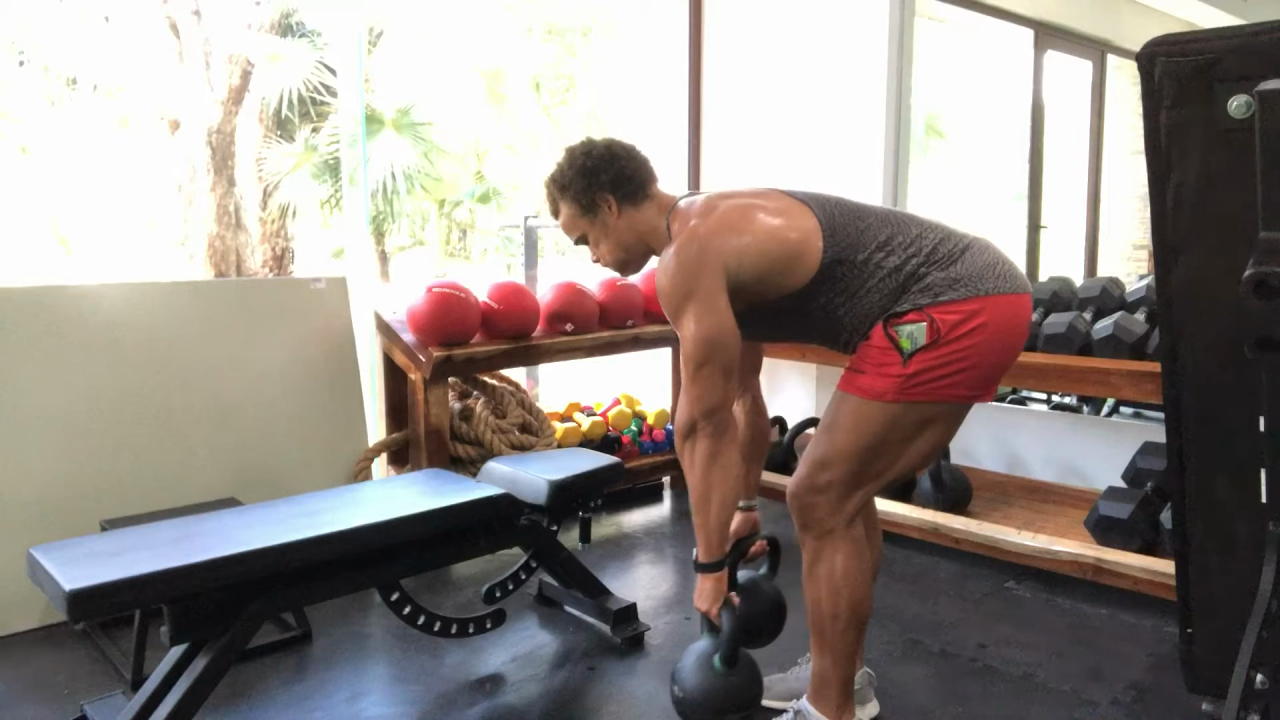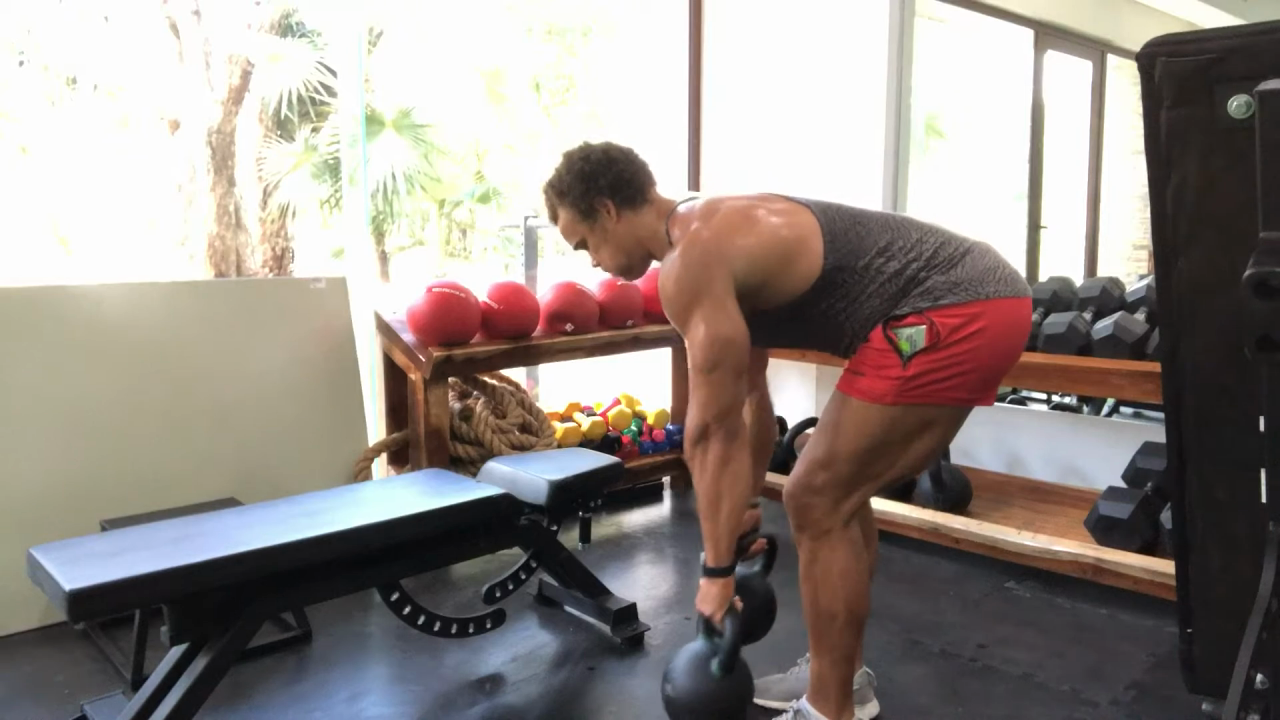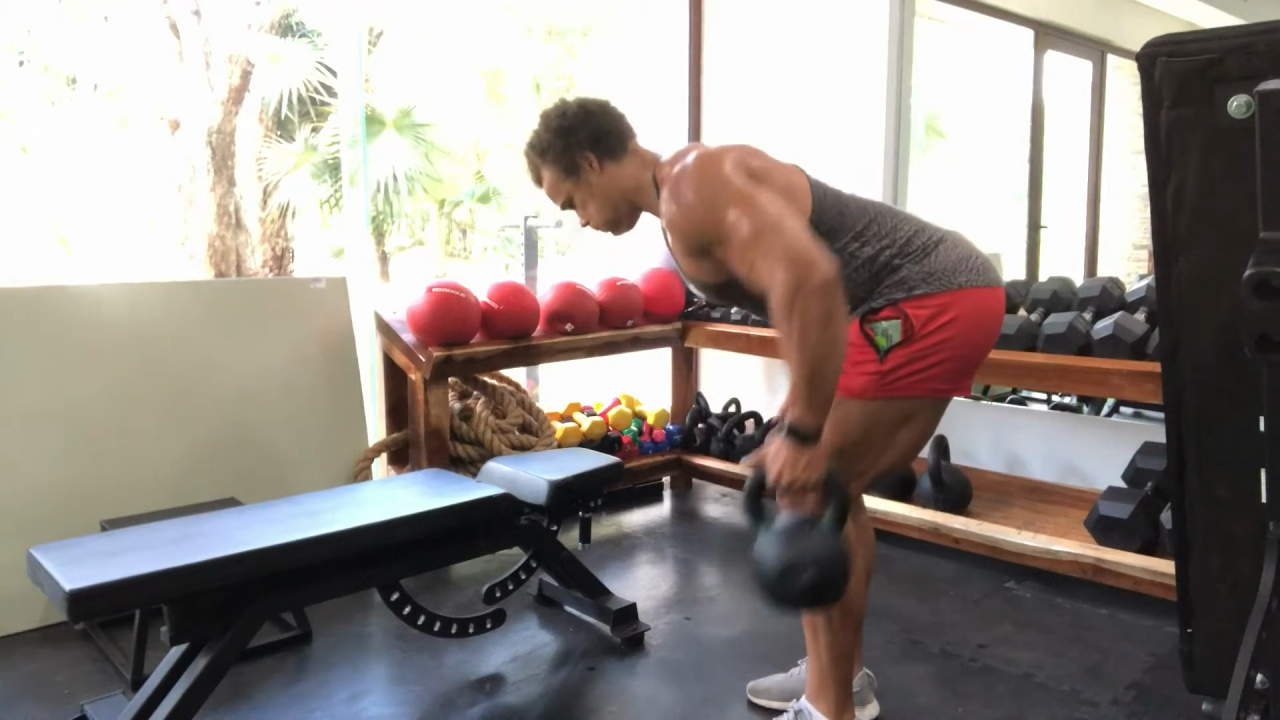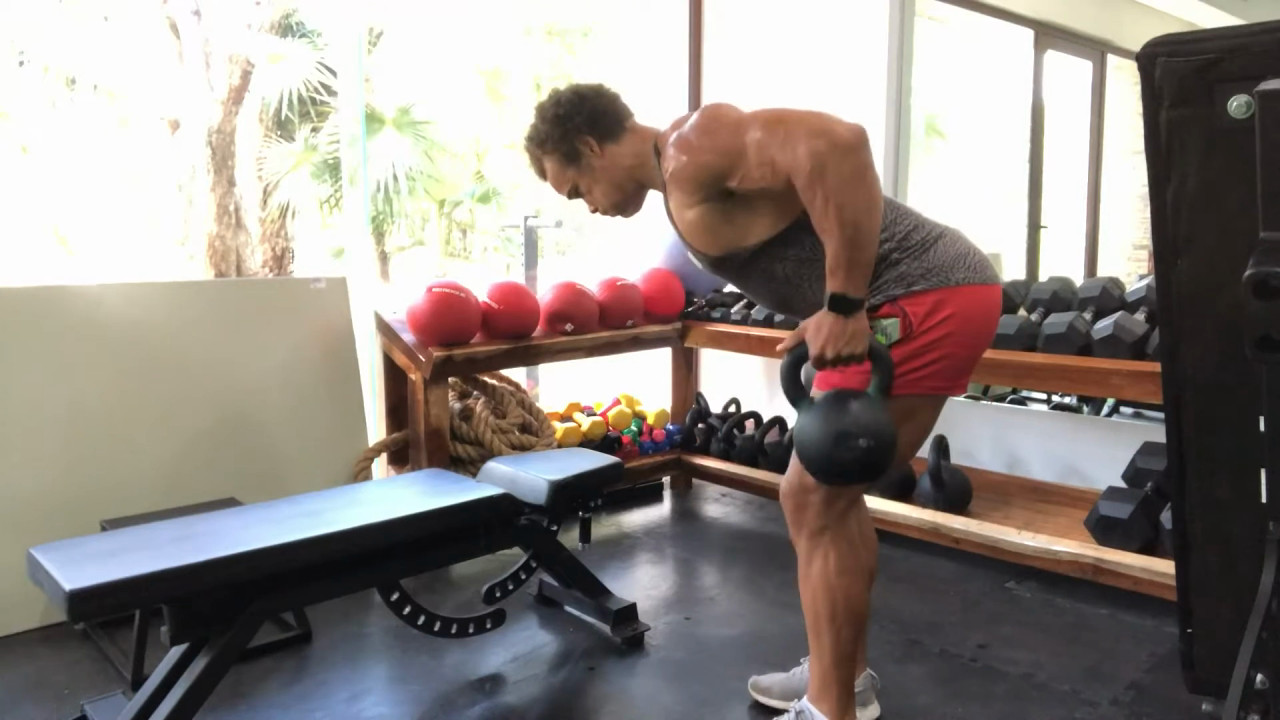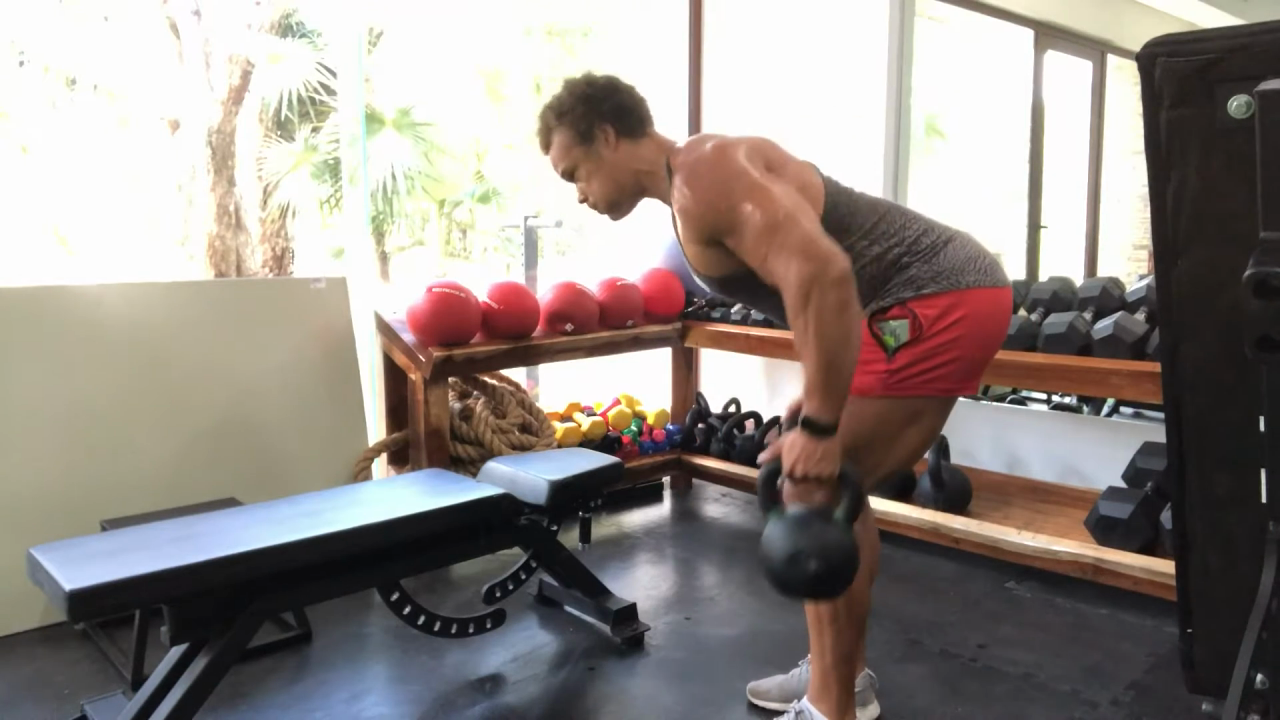
dt=0.4s
person 1, frame 1
left shoulder: (687, 258)
right shoulder: (711, 231)
left elbow: (701, 424)
right elbow: (741, 396)
left wrist: (709, 564)
right wrist: (744, 506)
left hip: (956, 309)
right hip: (977, 296)
left knee: (821, 502)
right knee: (840, 490)
person 1, frame 2
left shoulder: (691, 262)
right shoulder: (713, 235)
left elbow: (713, 429)
right elbow: (747, 401)
left wrist: (716, 569)
right wrist: (744, 513)
left hip: (956, 315)
right hip: (974, 300)
left knee: (817, 501)
right knee: (835, 492)
person 1, frame 3
left shoulder: (689, 190)
right shoulder: (689, 197)
left elbow: (810, 280)
right elbow: (801, 276)
left wrist: (801, 436)
right wrist: (800, 421)
left hip: (928, 304)
right hip: (947, 291)
left knee: (809, 500)
right knee: (826, 493)
person 1, frame 4
left shoulder: (692, 150)
right shoulder: (690, 175)
left elbow: (840, 146)
left wrist: (840, 306)
right wrist: (834, 309)
left hip: (927, 299)
right hip: (943, 288)
left knee: (812, 500)
right knee: (832, 492)
person 1, frame 5
left shoulder: (702, 179)
right shoulder: (698, 182)
left elbow: (821, 279)
left wrist: (818, 428)
right wrist: (816, 402)
left hip: (938, 303)
right hip: (955, 290)
left knee: (818, 495)
right knee: (831, 490)
